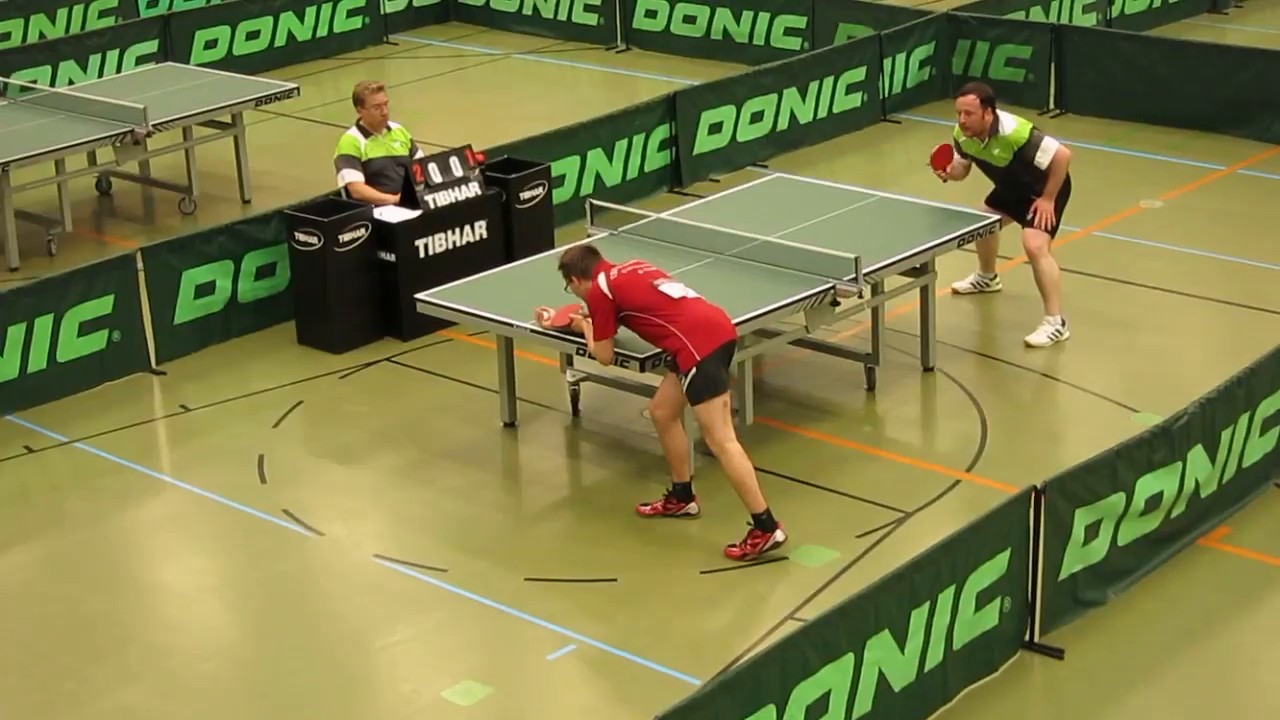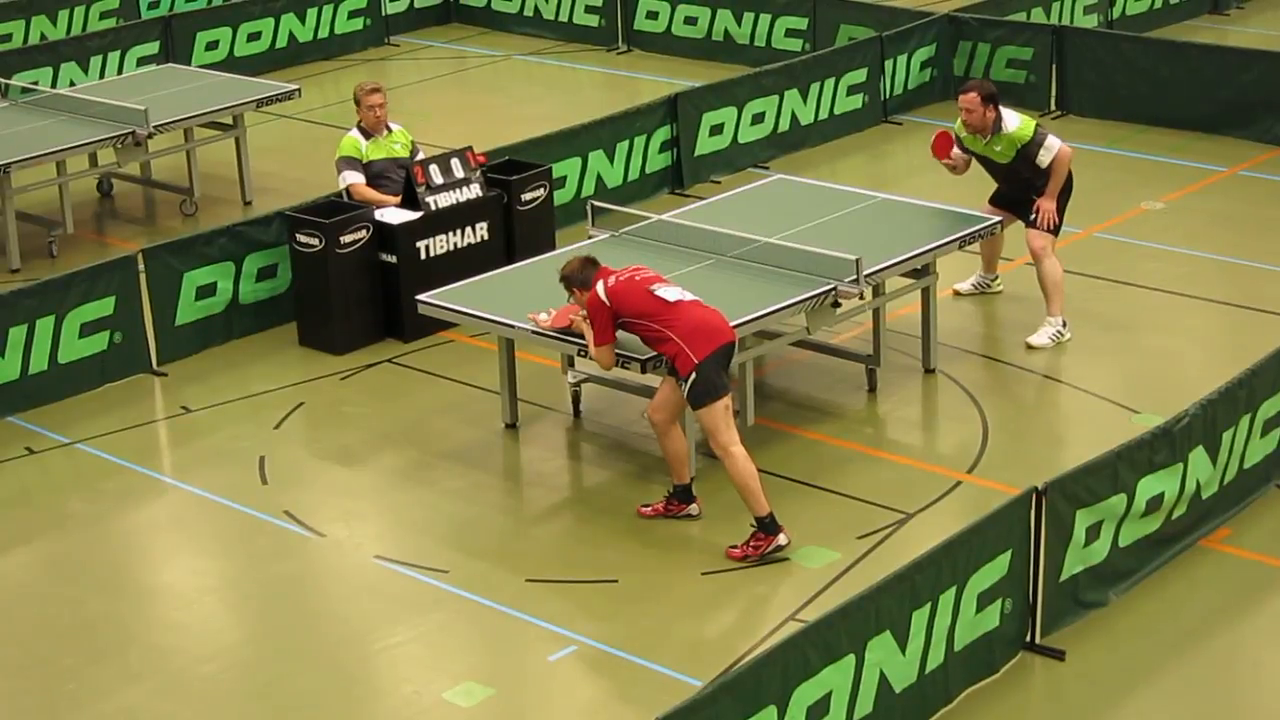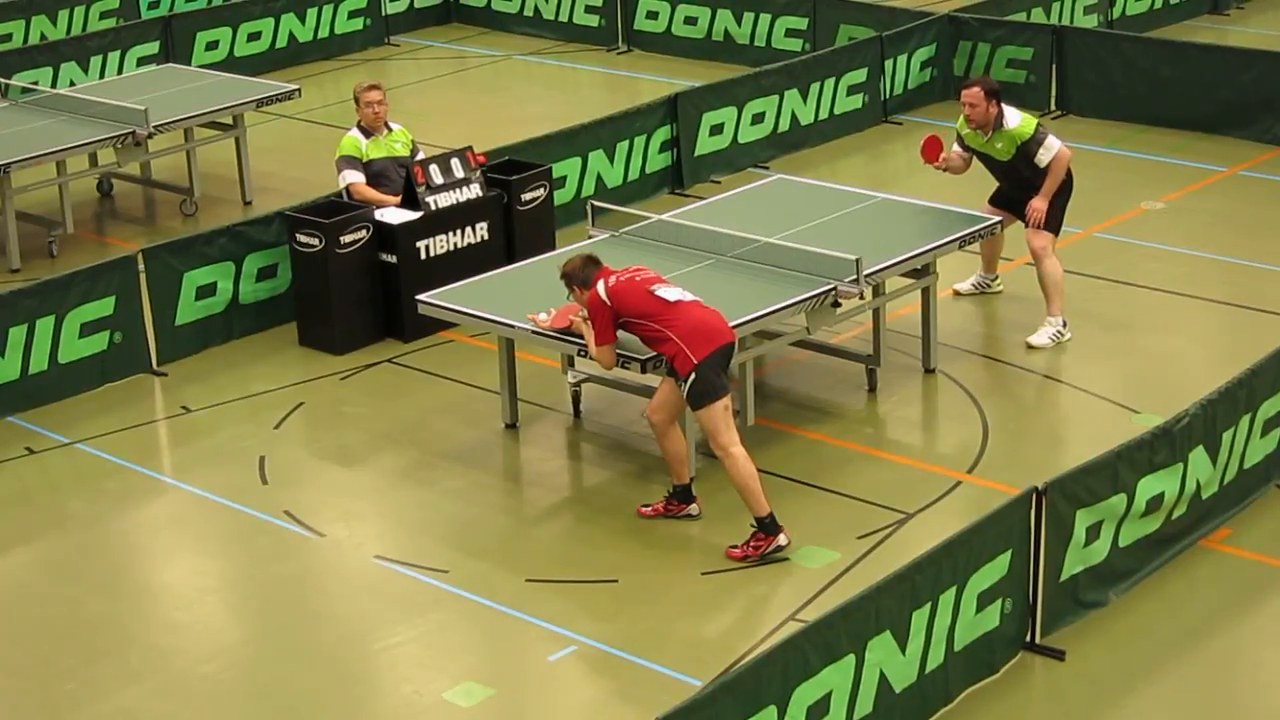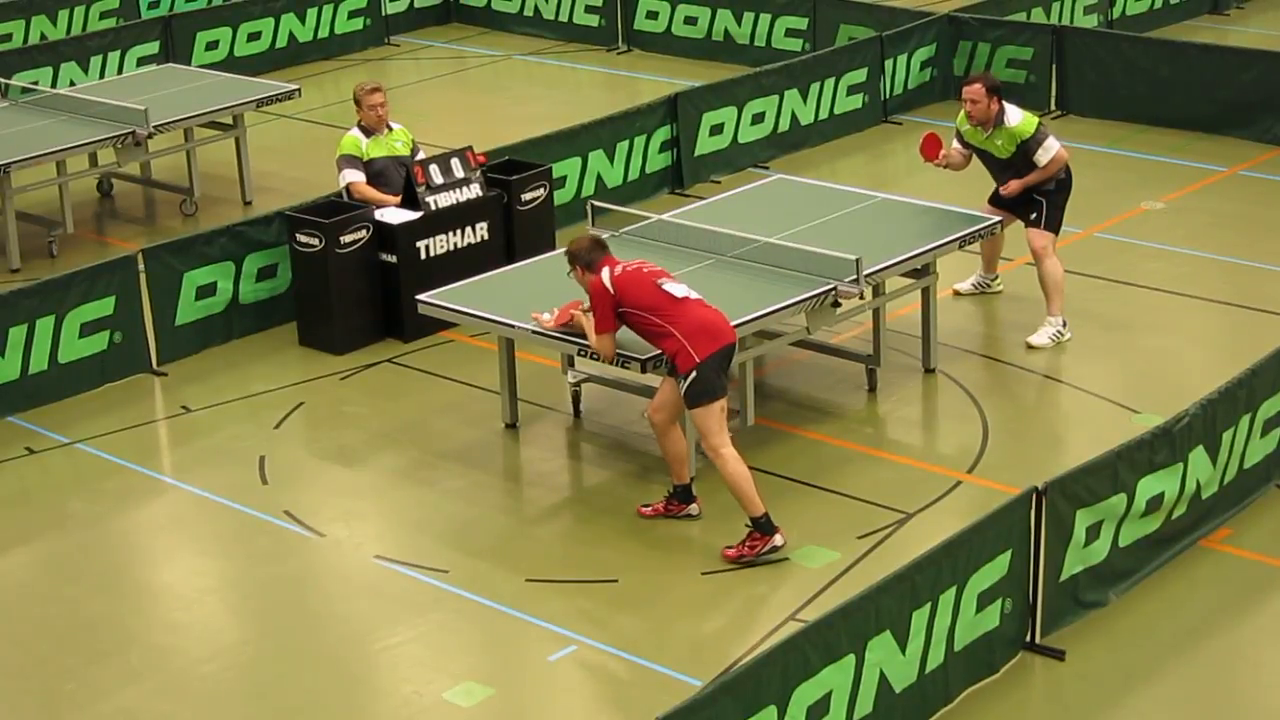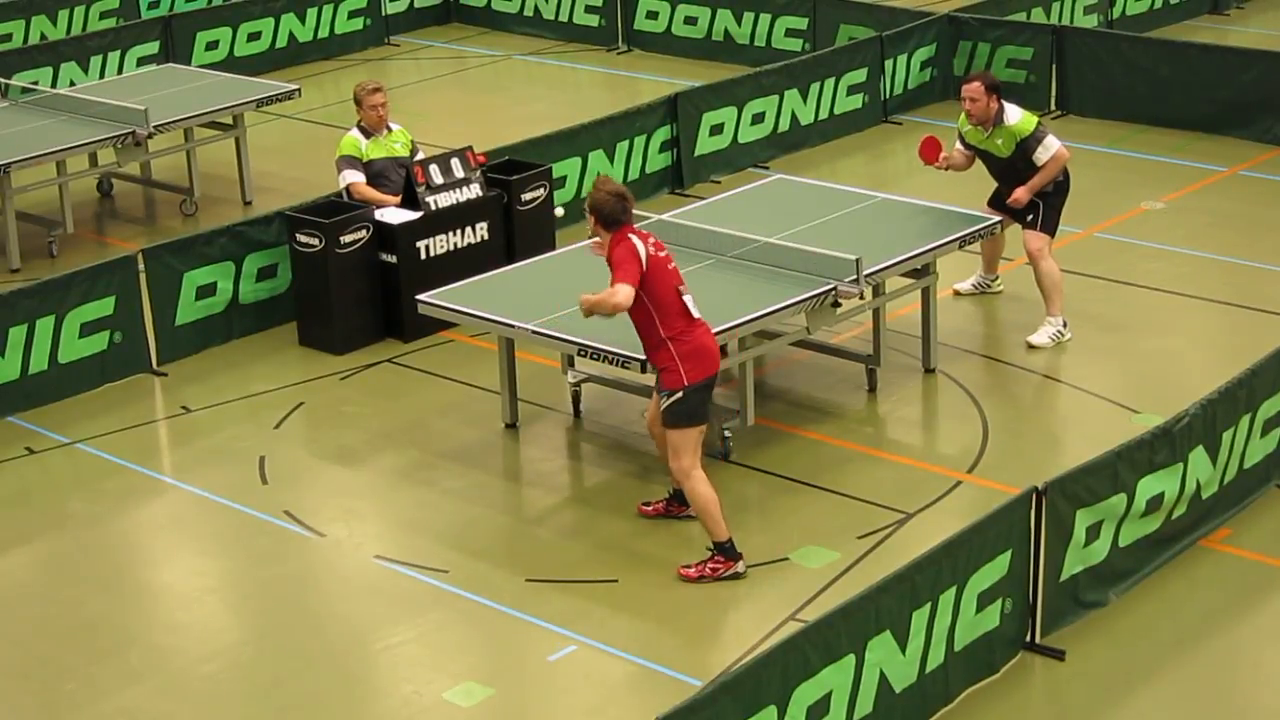
dt=0.7s
person 1, frame 1
left shoulder: (598, 290)
right shoulder: (631, 267)
left elbow: (604, 356)
left wrist: (585, 327)
right wrist: (592, 320)
left hip: (699, 342)
right hip: (716, 325)
left knee: (721, 442)
right knee: (661, 412)
left ankle: (767, 528)
right ankle: (682, 497)
person 1, frame 2
left shoulder: (597, 297)
right shoulder: (633, 272)
left elbow: (606, 361)
left wrist: (586, 328)
left hip: (698, 346)
right hip: (715, 329)
left knee: (725, 445)
right knee: (660, 416)
left ankle: (770, 531)
right ankle: (683, 498)
person 1, frame 3
left shoulder: (598, 297)
right shoulder: (632, 272)
left elbow: (607, 361)
left wrist: (585, 330)
right wrist: (586, 324)
left hip: (697, 348)
right hip: (715, 330)
left knee: (725, 445)
right knee: (659, 416)
left ankle: (770, 531)
right ankle: (683, 498)
person 1, frame 4
left shoulder: (599, 285)
right shoulder: (632, 268)
left elbow: (606, 351)
left wrist: (584, 322)
right wrist: (579, 320)
left hip: (699, 346)
right hip: (715, 331)
left knee: (716, 446)
right knee: (659, 416)
left ankle: (765, 531)
right ankle: (683, 499)
person 1, frame 5
left shoulder: (626, 250)
right shoulder: (641, 239)
left elbow: (620, 300)
left wrist: (590, 302)
left hip: (685, 364)
right hip: (694, 351)
left knee: (685, 466)
right knee: (656, 424)
left ankle: (727, 556)
right ankle: (681, 501)
person 2, frame 1
left shoulder: (1015, 134)
right shoulder: (962, 133)
left elbow: (1063, 156)
right elbow: (961, 170)
left wrist: (1048, 198)
right wrist: (948, 172)
left hip: (1044, 189)
right hip: (1012, 187)
left knee: (1034, 246)
left ankle: (1055, 322)
right ankle: (987, 277)
person 2, frame 2
left shoulder: (1018, 131)
right shoulder: (964, 129)
left elbow: (1064, 154)
right elbow: (963, 164)
left wrist: (1050, 198)
right wrist: (952, 162)
left hip: (1047, 186)
right hip: (1014, 185)
left knee: (1039, 247)
left ankle: (1057, 323)
right ankle: (988, 278)
person 2, frame 3
left shoulder: (1019, 128)
right shoulder: (966, 126)
left elbow: (1063, 156)
right elbow: (962, 162)
left wrist: (1043, 198)
right wrist: (947, 162)
left hip: (1049, 185)
right hip: (1015, 184)
left knee: (1040, 247)
left ankle: (1056, 323)
right ankle: (988, 278)
person 2, frame 4
left shoulder: (1020, 126)
right shoulder: (966, 121)
left elbow: (1060, 158)
right elbow: (962, 157)
left wrist: (1023, 183)
right wrist: (947, 158)
left hip: (1048, 183)
right hip: (1012, 183)
left knee: (1040, 247)
left ankle: (1057, 323)
right ankle: (988, 278)
person 2, frame 5
left shoulder: (1019, 125)
right shoulder: (967, 123)
left elbow: (1060, 156)
right elbow: (965, 158)
left wrist: (1029, 190)
right wrist: (949, 160)
left hip: (1046, 186)
right hip: (1012, 184)
left knee: (1036, 248)
left ankle: (1056, 323)
right ankle: (989, 278)
